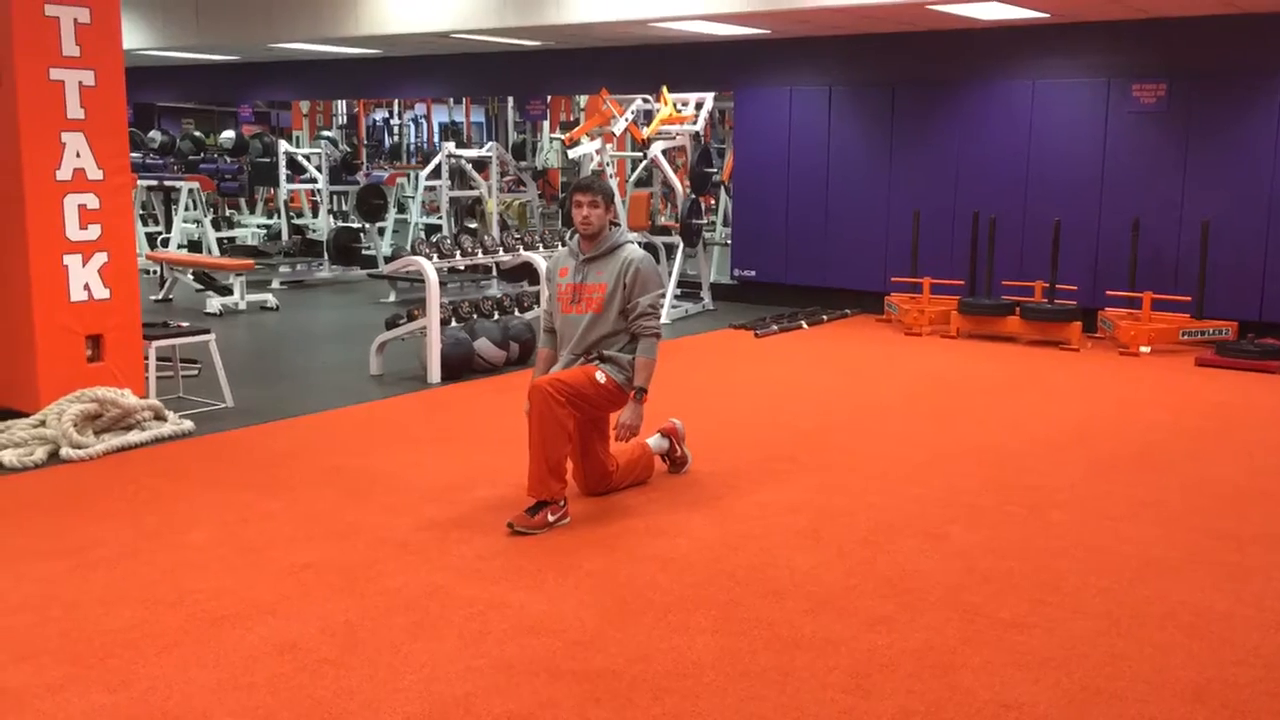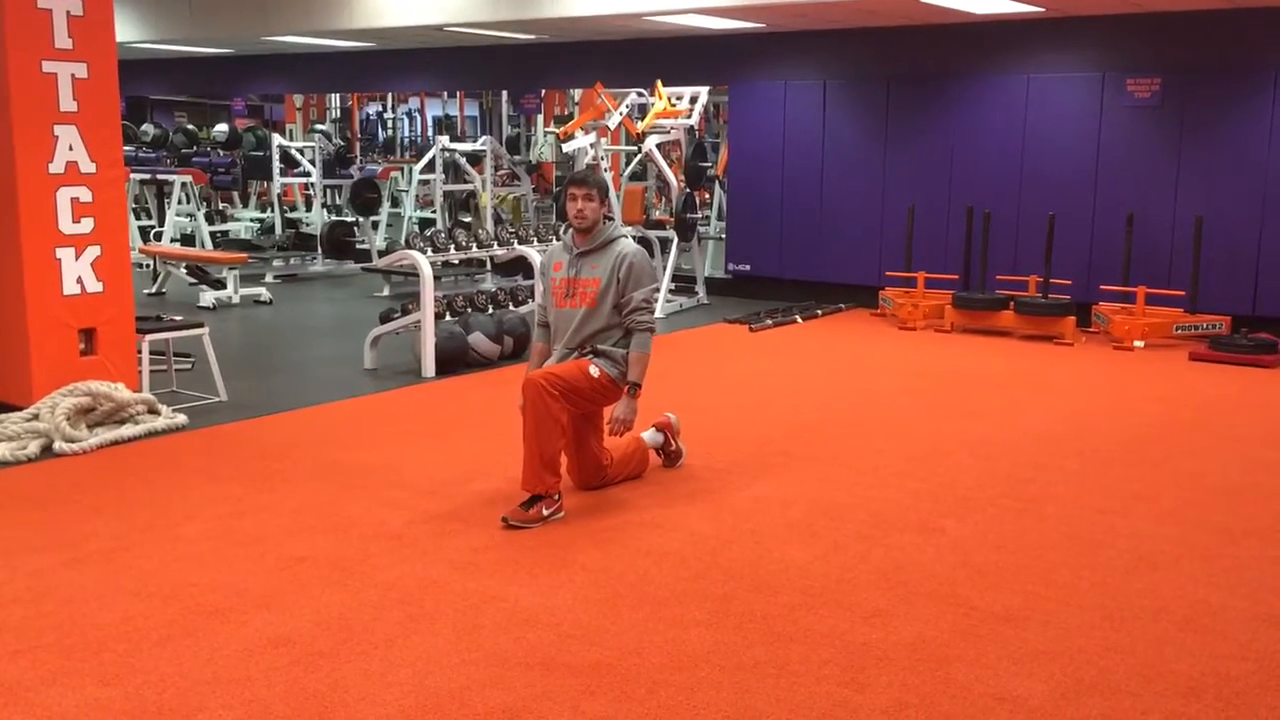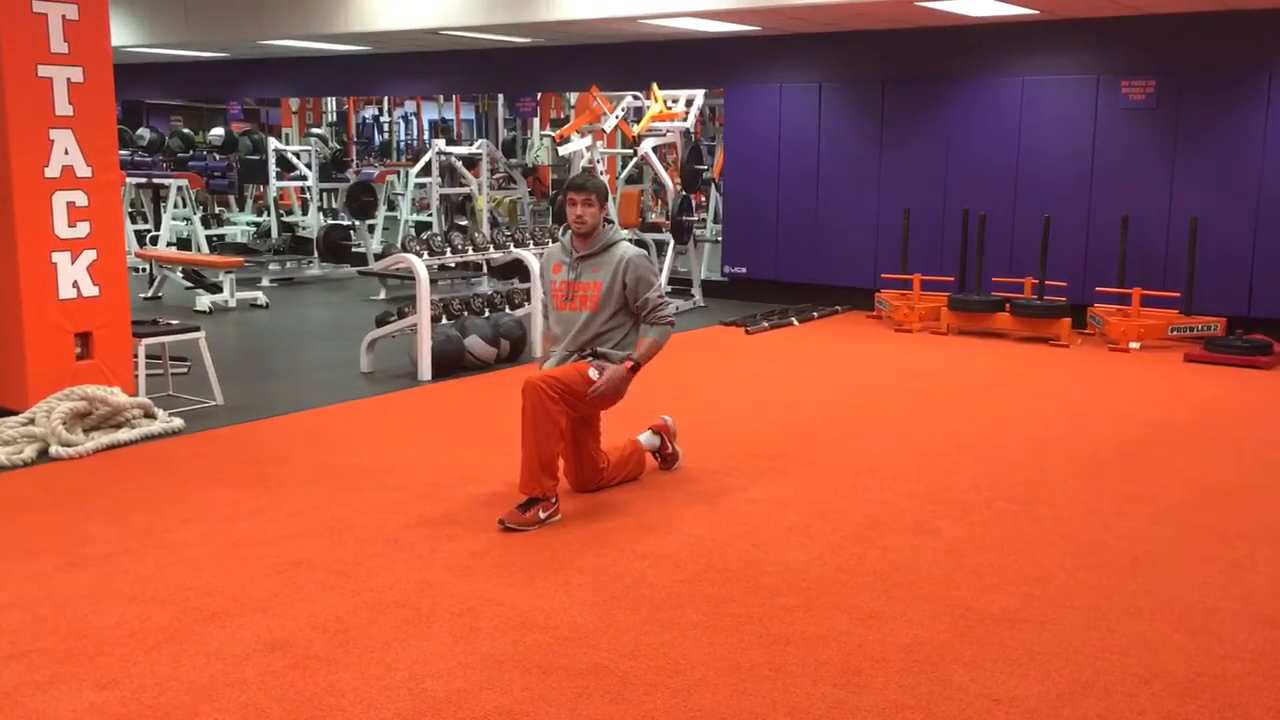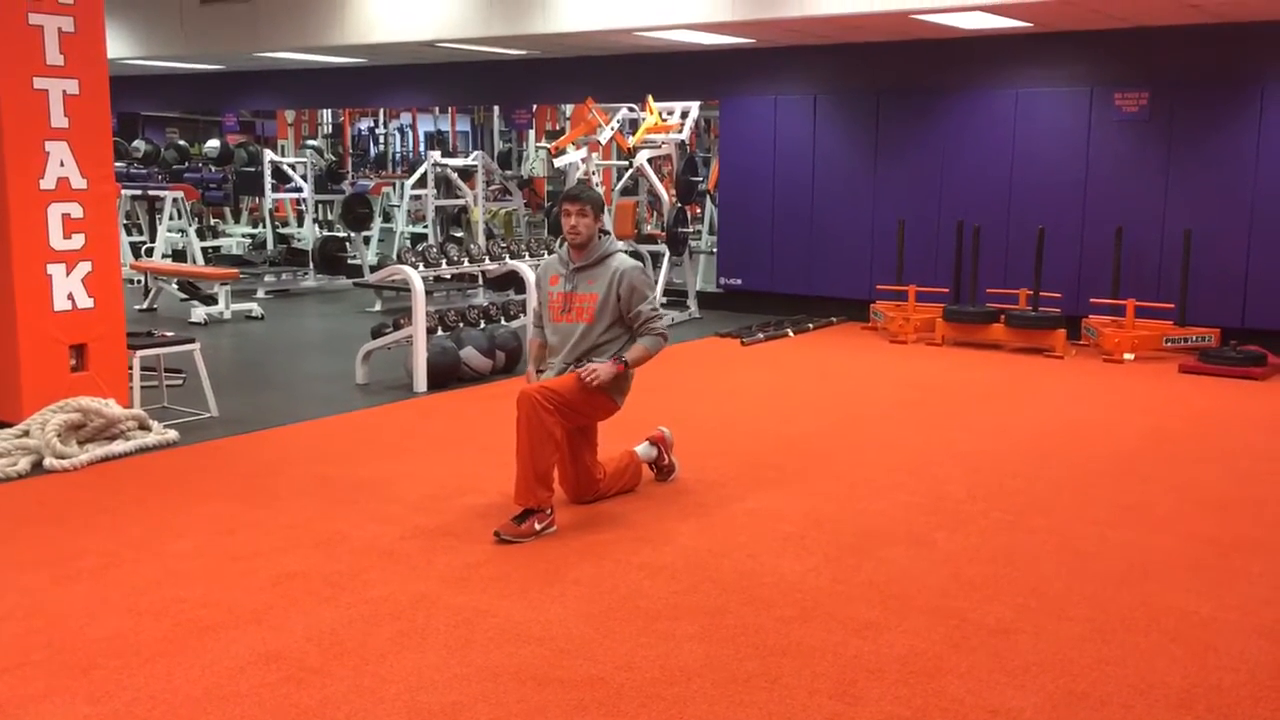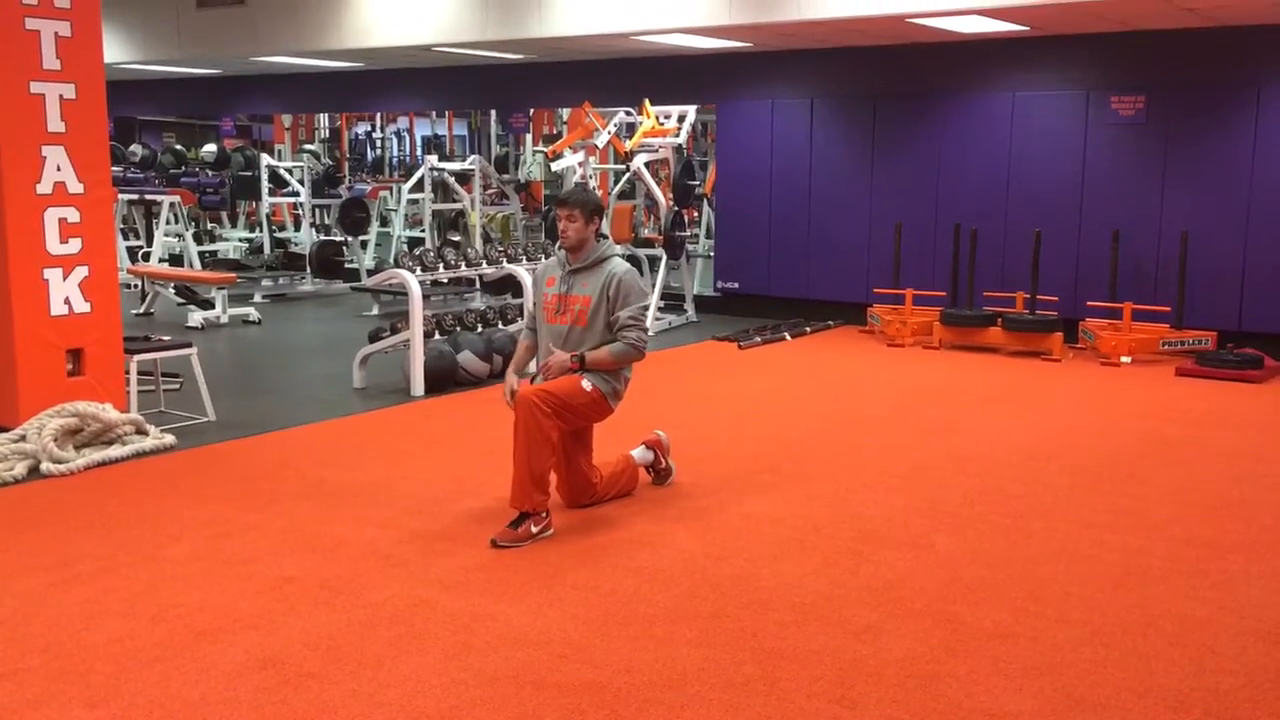
dt=1s
person 1, frame 1
left shoulder: (633, 262)
right shoulder: (559, 263)
left elbow: (647, 335)
right elbow: (549, 331)
left wrist: (637, 400)
right wrist: (533, 392)
left hip: (611, 372)
right hip: (573, 376)
left knee: (547, 391)
right knee: (596, 481)
left ankle: (551, 502)
right ankle: (662, 442)
person 1, frame 2
left shoulder: (628, 256)
right shoulder: (553, 257)
left elbow: (642, 330)
right elbow: (543, 325)
left wrist: (631, 394)
right wrist: (527, 388)
left hip: (605, 367)
right hip: (567, 370)
left knee: (541, 385)
right knee: (590, 475)
left ankle: (545, 495)
right ankle: (656, 437)
person 1, frame 3
left shoulder: (628, 260)
right shoulder: (553, 257)
left elbow: (661, 321)
left wrist: (628, 368)
right wrist: (543, 363)
left hip: (602, 371)
right hip: (565, 369)
left knee: (537, 387)
right knee: (586, 478)
left ankle: (542, 498)
right ankle: (654, 440)
person 1, frame 4
left shoulder: (624, 271)
right shoulder: (549, 269)
left elbow: (655, 334)
left wrist: (616, 366)
right wrist: (533, 368)
left hip: (600, 385)
right hip: (559, 381)
left knee: (532, 400)
right knee: (583, 489)
left ankle: (537, 509)
right ankle: (651, 451)
person 1, frame 5
left shoulder: (618, 275)
right shoulder: (546, 271)
left elbow: (634, 346)
right elbow: (532, 329)
left wrist: (575, 360)
right wrist: (513, 371)
left hip: (596, 383)
right hip: (556, 386)
left knee: (531, 401)
right knee: (579, 492)
left ankle: (533, 514)
right ankle: (647, 455)
